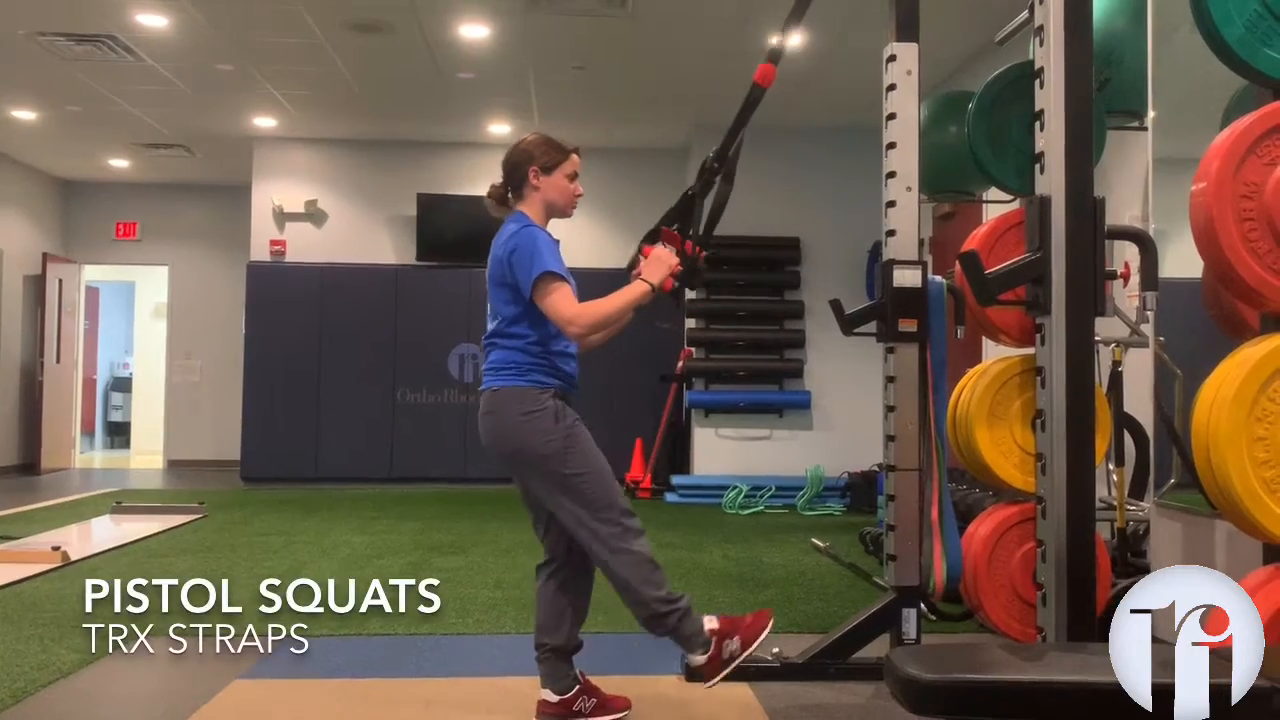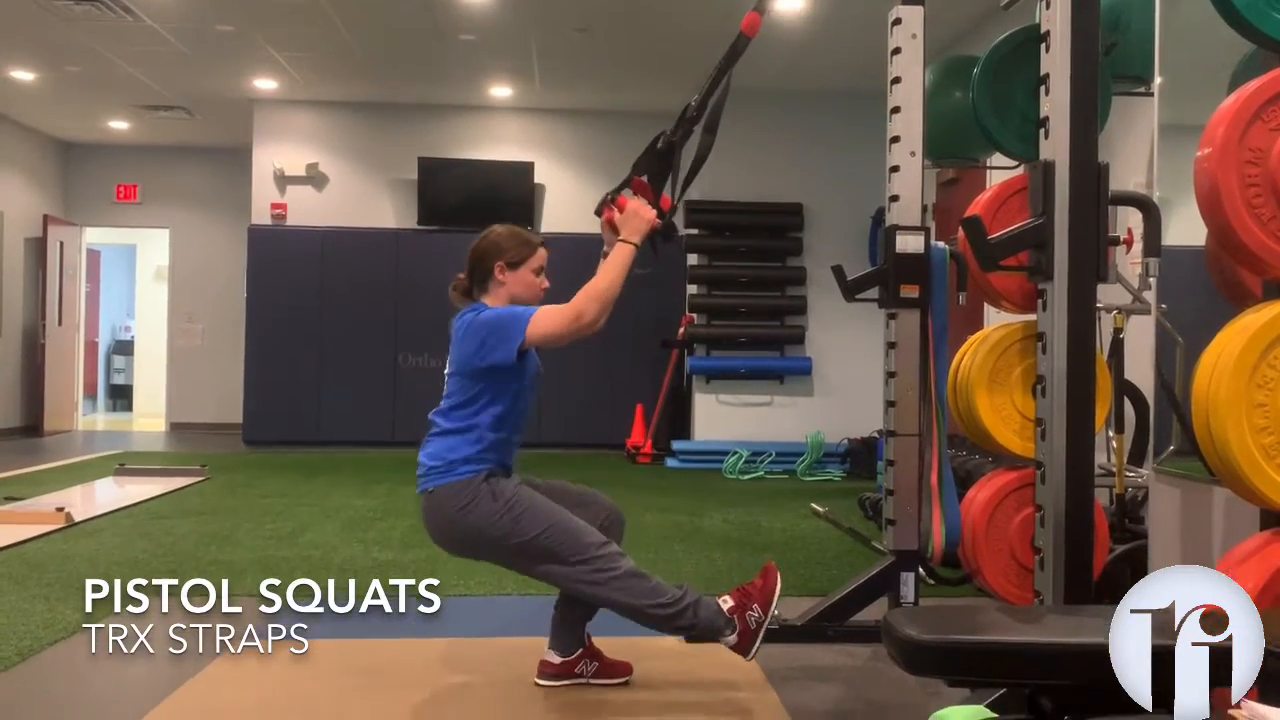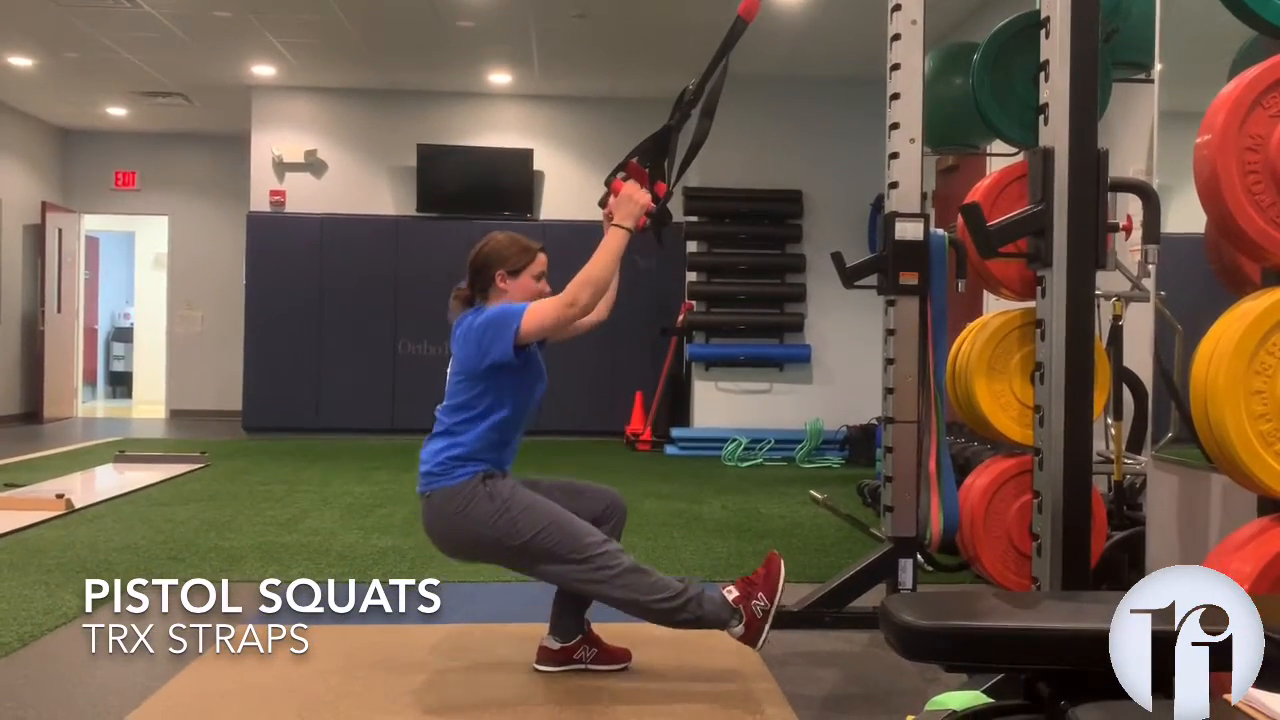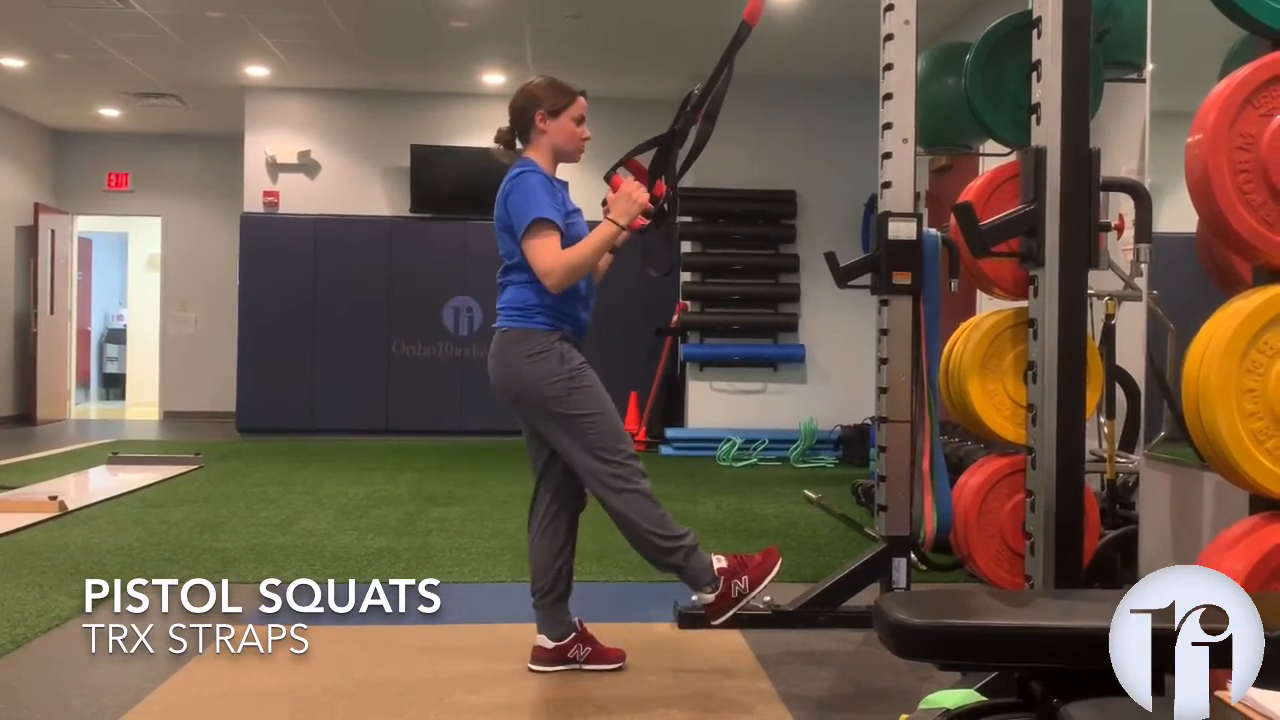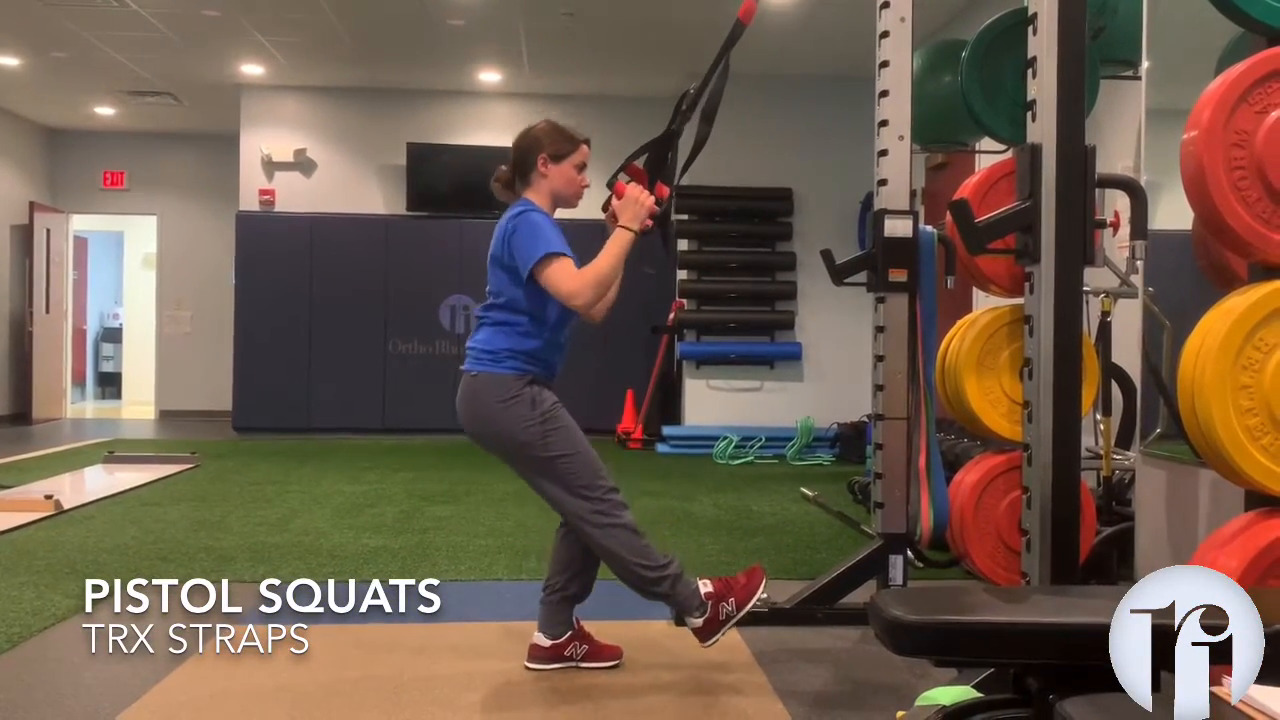
dt=1s
person 1, frame 1
left shoulder: (524, 240)
right shoulder: (526, 239)
left elbow: (571, 338)
right elbow: (575, 321)
left wrist: (639, 293)
right wrist: (646, 282)
left hip: (515, 410)
right hip: (530, 407)
left knee: (569, 548)
right knee: (613, 527)
right ankle: (702, 640)
person 1, frame 2
left shoulder: (498, 326)
right shoulder: (484, 324)
left elbow: (590, 320)
right elbow: (583, 315)
left wrist: (612, 247)
right wrist: (631, 239)
left hip: (476, 486)
right hip: (460, 497)
left knee: (602, 519)
right knee: (595, 556)
left ankle: (565, 654)
right ankle: (724, 620)
person 1, frame 3
left shoulder: (501, 326)
right shoulder: (487, 325)
left elbow: (595, 313)
right elbow: (576, 304)
left wrist: (613, 233)
right wrist: (622, 226)
left hip: (477, 487)
right hip: (463, 501)
left knee: (605, 509)
right knee: (593, 554)
left ankle: (565, 640)
right ankle: (729, 611)
person 1, frame 4
left shoulder: (547, 186)
right shoulder: (527, 183)
left elbow: (582, 278)
right elbow: (553, 273)
left wrist: (615, 231)
right wrist: (616, 221)
left hip: (534, 355)
right hip: (538, 351)
left knee: (559, 492)
right knee: (617, 470)
left ankle: (557, 637)
right ankle: (711, 579)
person 1, frame 5
left shoulder: (536, 226)
right shoulder: (527, 223)
left elbow: (596, 307)
right elbow: (581, 295)
left wrist: (621, 232)
right wrist: (627, 229)
left hip: (501, 393)
right hip: (504, 394)
left knee: (585, 504)
right knee: (597, 502)
left ankle: (554, 635)
right ankle: (696, 602)
